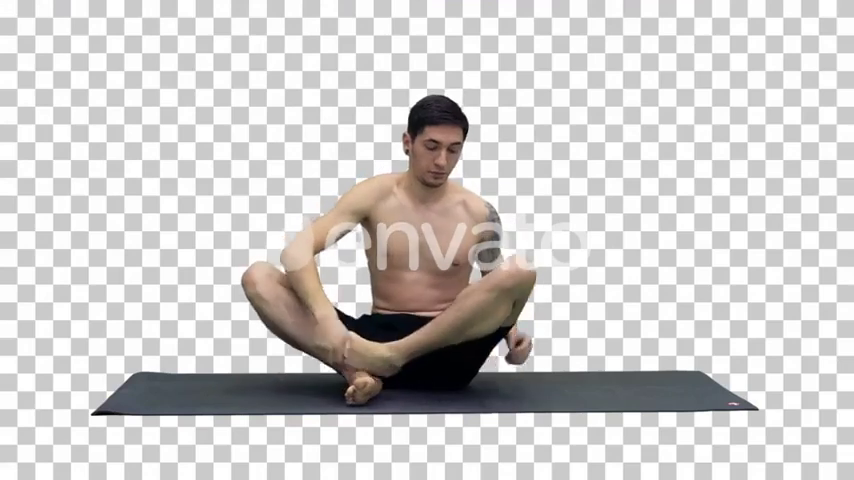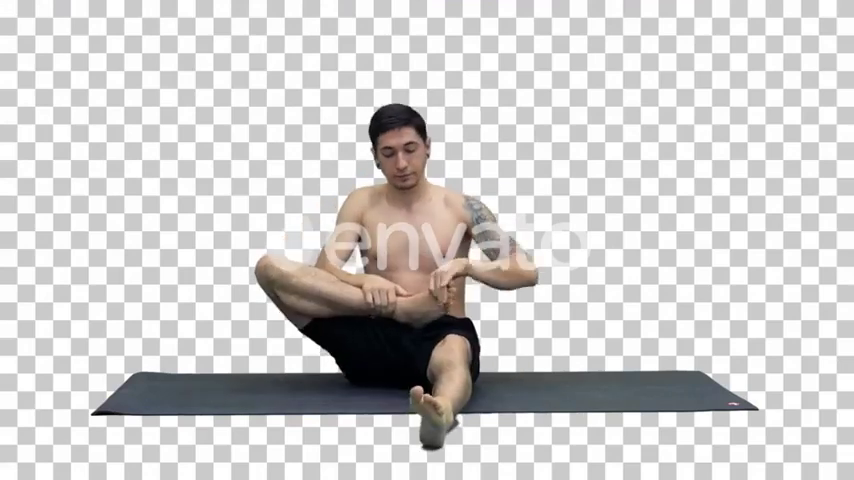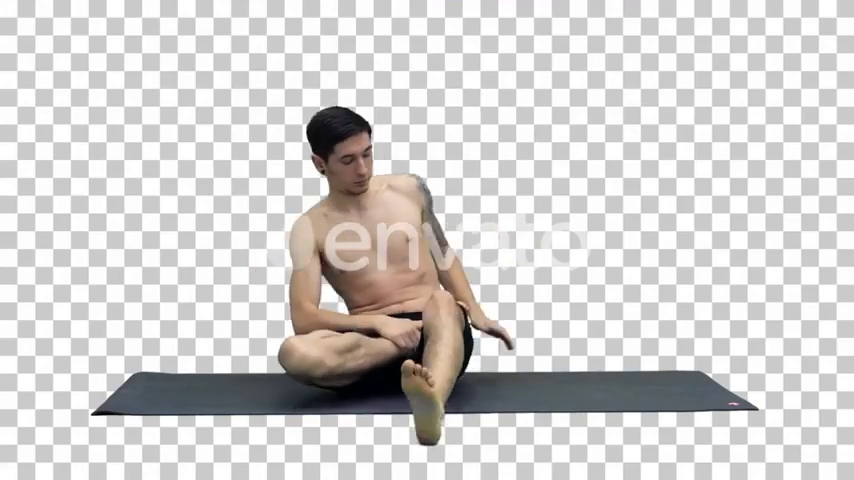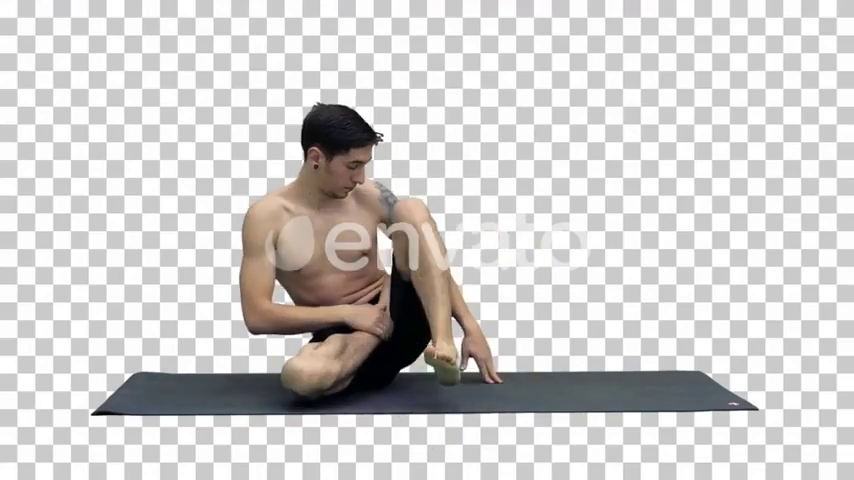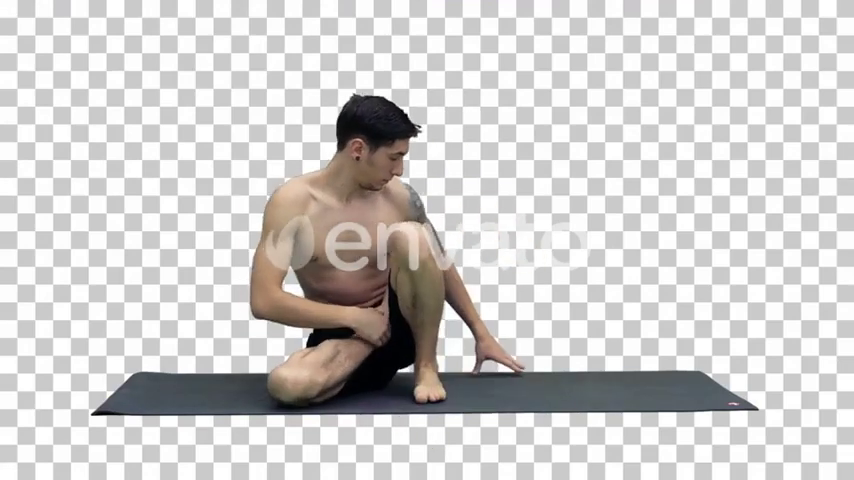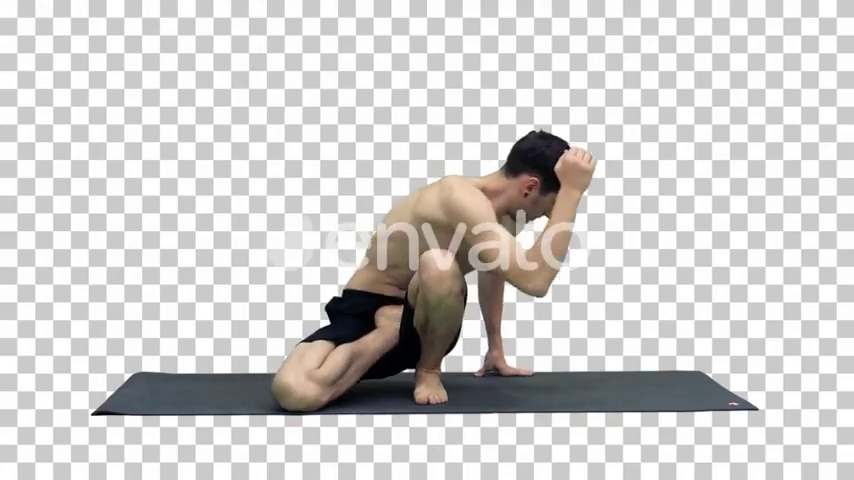
dt=0.7s
person 1, frame 1
left shoulder: (479, 213)
right shoulder: (373, 194)
left elbow: (492, 294)
right elbow: (295, 252)
left wrist: (511, 331)
right wrist: (323, 313)
left hip: (447, 354)
right hip: (378, 337)
left knee: (520, 271)
right knee: (257, 277)
left ankle: (389, 356)
right ankle: (353, 368)
person 1, frame 2
left shoulder: (461, 207)
right shoulder: (361, 203)
left elbow: (527, 272)
right elbow: (323, 271)
left wrist: (465, 264)
right wrist: (366, 280)
left hip: (441, 335)
right hip: (379, 343)
left knee: (454, 355)
right knee: (269, 267)
right ankle: (405, 308)
person 1, frame 3
left shoulder: (409, 189)
right shoulder: (309, 228)
left elbow: (444, 257)
right elbow: (304, 319)
left wrist: (476, 313)
right wrist: (379, 323)
left hip: (433, 325)
right hip: (374, 337)
left knee: (441, 301)
right knee: (294, 353)
left ankle: (432, 399)
right ankle: (420, 352)
person 1, frame 4
left shoulder: (371, 196)
right shoulder: (267, 216)
left elbow: (436, 263)
right elbow: (257, 316)
left wrist: (471, 329)
right wrist: (346, 314)
left hip: (402, 317)
right hip: (341, 335)
left knee: (413, 210)
right knee: (297, 374)
left ankle: (443, 344)
right ankle: (383, 334)
person 1, frame 5
left shoulder: (399, 196)
right shoulder: (293, 200)
left elbow: (441, 265)
right elbow: (263, 301)
left wrist: (482, 335)
right wrist: (353, 318)
left hip: (404, 325)
right hip: (341, 334)
left knee: (412, 236)
right knee: (284, 384)
left ankle: (426, 364)
person 1, frame 6
left shoulder: (503, 213)
right shoulder: (462, 198)
left elbow: (494, 273)
right elbow: (533, 280)
left wrist: (496, 350)
right wrist: (572, 192)
left hip: (424, 322)
right hip: (363, 314)
right knee: (292, 392)
left ankle: (428, 369)
